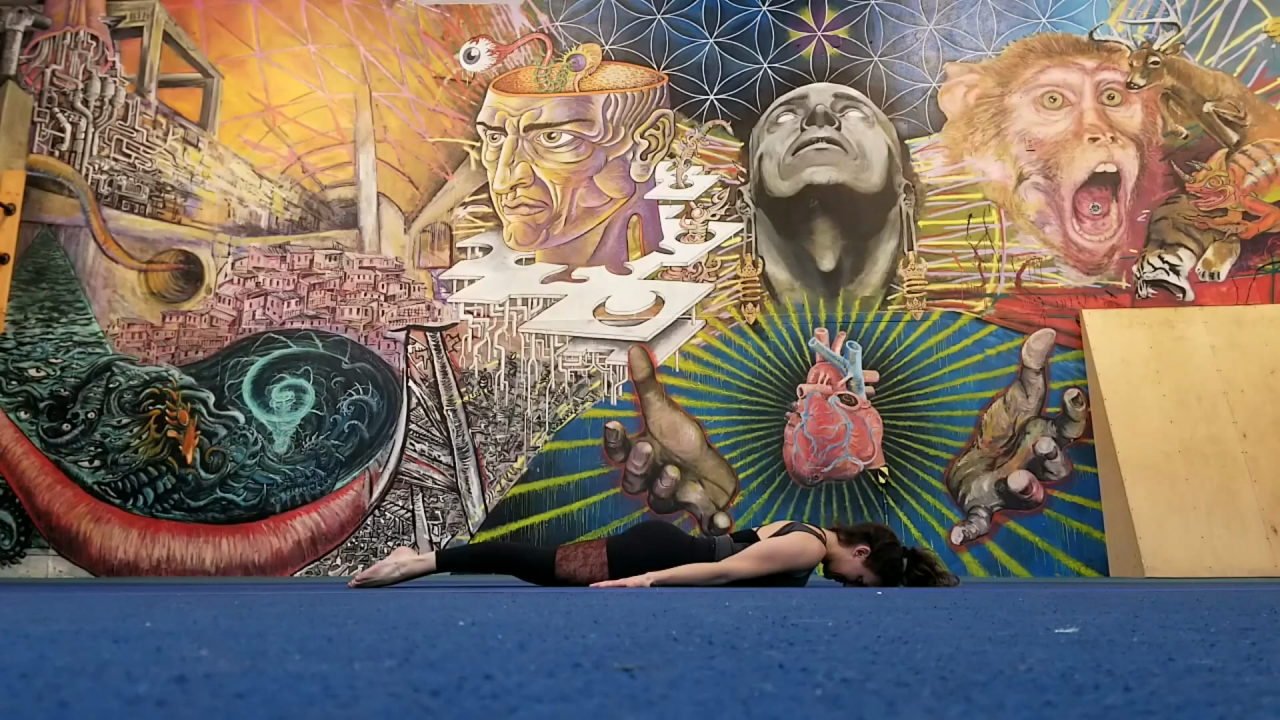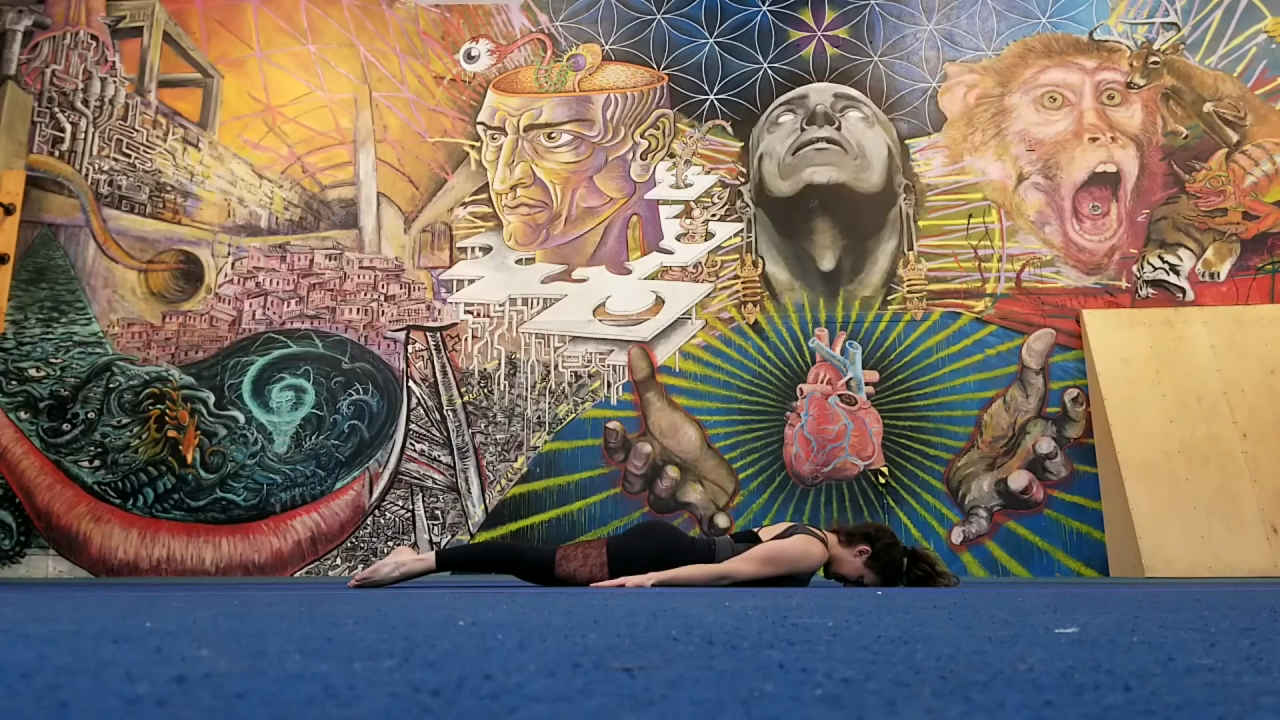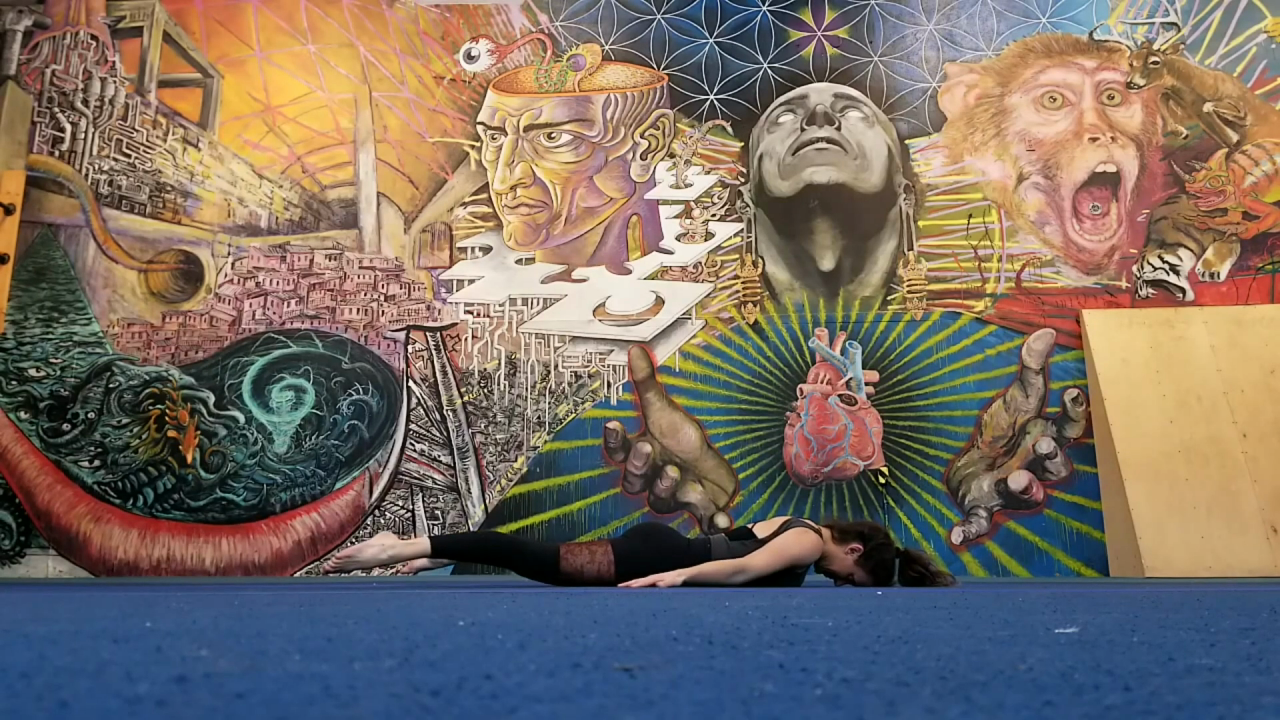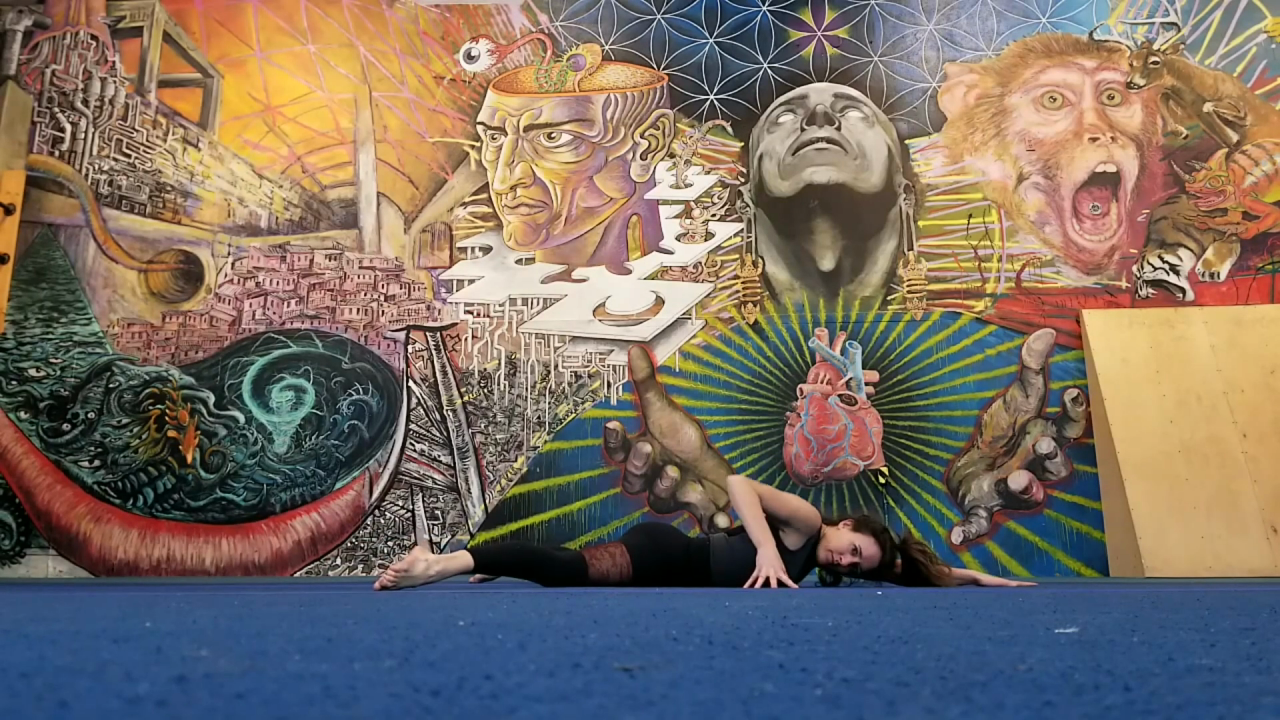
dt=1s
person 1, frame 1
left shoulder: (800, 534)
right shoulder: (811, 550)
right elbow: (725, 571)
right wrist: (647, 581)
left hip: (666, 546)
right hip: (658, 555)
left knee: (541, 567)
right knee: (539, 566)
left ankle: (422, 559)
right ankle: (422, 563)
person 1, frame 2
left shoulder: (801, 532)
right shoulder: (811, 553)
right elbow: (726, 574)
right wrist: (651, 581)
left hip: (664, 545)
right hip: (662, 552)
left knee: (538, 565)
right knee: (537, 563)
left ankle: (422, 559)
right ankle: (420, 562)
person 1, frame 3
left shoulder: (791, 526)
right shoulder: (809, 541)
right elbow: (745, 568)
right wrist: (679, 576)
left hip: (665, 549)
right hip: (659, 555)
right knee: (536, 560)
left ankle: (443, 551)
right ankle: (405, 549)
person 1, frame 4
left shoulder: (813, 561)
right shoulder: (805, 522)
left elbow: (911, 569)
right elbow: (739, 484)
left wrist: (974, 577)
right wrist: (767, 551)
left hip: (673, 580)
right hip: (666, 555)
right knee: (569, 568)
right ankle: (444, 563)
